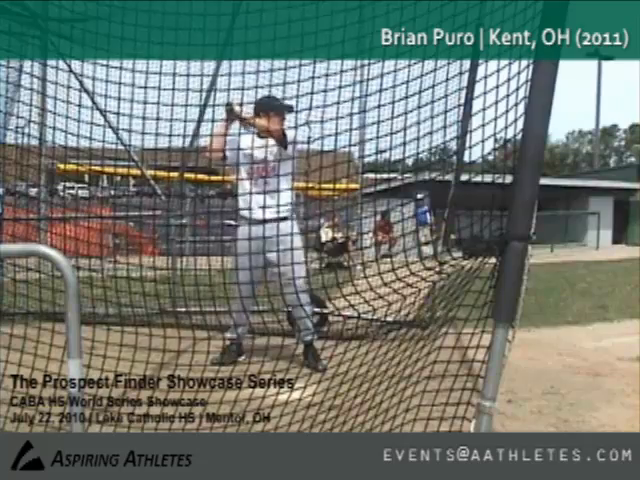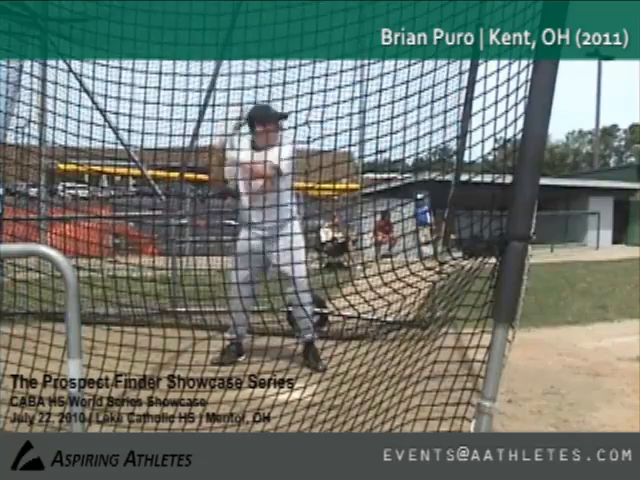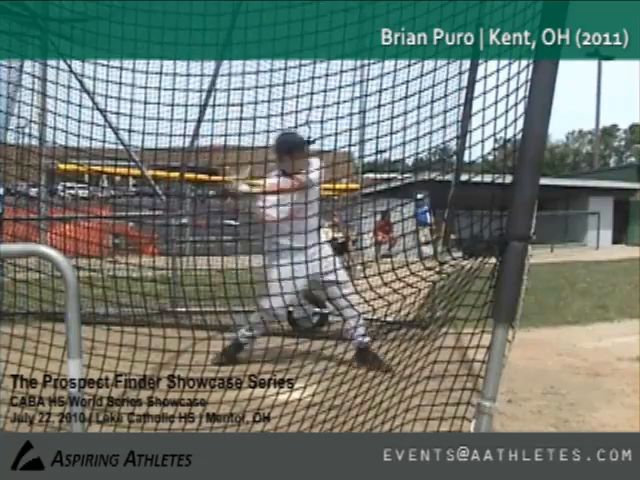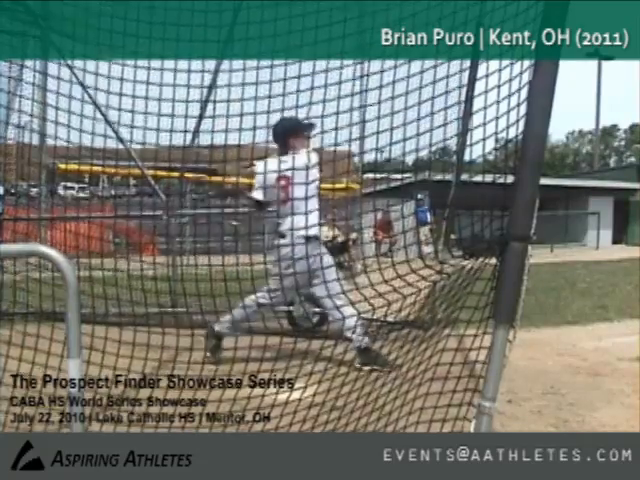
dt=0.4s
person 1, frame 1
left shoulder: (289, 139)
right shoulder: (241, 142)
left elbow: (274, 130)
right elbow: (214, 153)
left wrist: (242, 117)
right wrist: (228, 121)
left hip: (283, 225)
right hip: (249, 226)
left knee: (296, 285)
right knee: (244, 287)
left ankle: (308, 345)
right ankle: (235, 342)
person 1, frame 2
left shoulder: (285, 149)
right shoulder: (237, 150)
left elbow: (267, 173)
left wrist: (240, 166)
right wrist: (226, 165)
left hip: (285, 228)
right hip: (251, 231)
left knee: (298, 284)
right knee: (240, 285)
left ankle: (309, 345)
right ankle: (235, 342)
person 1, frame 3
left shoulder: (313, 165)
right shoulder: (270, 182)
left elbow: (297, 183)
right elbow: (265, 218)
left wrist: (264, 187)
left hip: (314, 245)
right hip: (285, 251)
left knee: (342, 291)
right knee: (277, 305)
left ankle: (361, 347)
right ankle: (240, 341)
person 1, frame 4
left shoulder: (265, 167)
right shoulder: (309, 158)
left elbow: (259, 204)
right hip: (298, 243)
left knee: (332, 292)
right knee: (271, 296)
left ankle: (363, 348)
right ankle: (218, 332)
